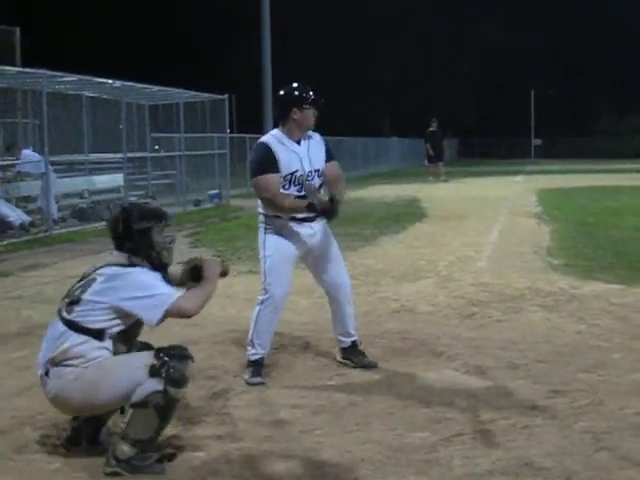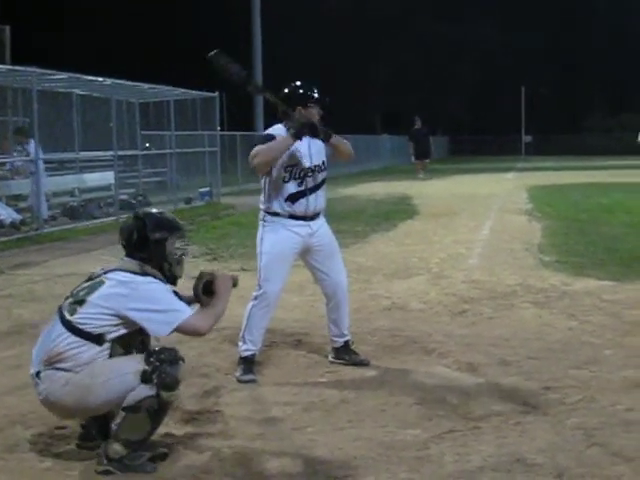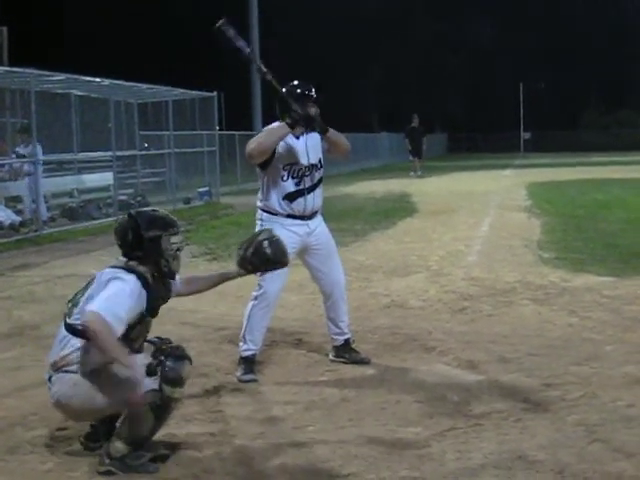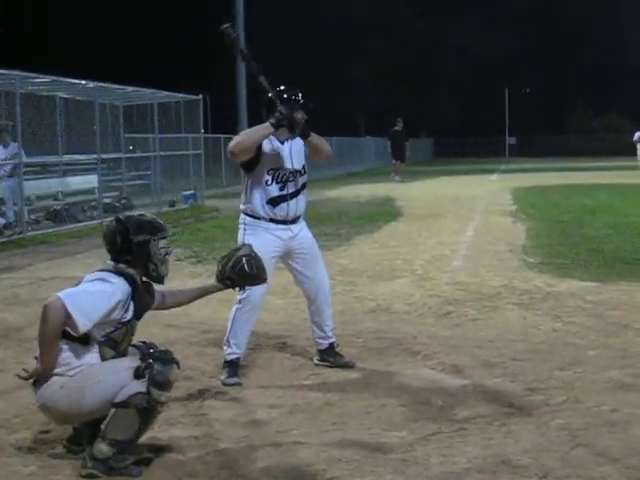
dt=0.5s
person 1, frame 1
left shoulder: (318, 141)
right shoulder: (266, 148)
left elbow: (336, 177)
right elbow: (269, 197)
left wrist: (333, 200)
right wrist: (310, 204)
left hip: (316, 228)
right hip: (280, 231)
left knee: (340, 286)
right knee: (273, 295)
left ankle: (348, 347)
right ankle: (255, 359)
person 1, frame 2
left shoulder: (318, 134)
right shoulder: (272, 137)
left elbow: (348, 153)
right elbow: (257, 163)
left wrist: (325, 136)
right wrist: (292, 135)
left hip: (316, 225)
right hip: (279, 227)
left knee: (337, 285)
right knee: (267, 291)
left ankle: (341, 346)
right ankle: (247, 356)
person 1, frame 3
left shoulder: (315, 134)
right shoulder: (273, 135)
left elbow: (344, 148)
right elbow: (252, 153)
left wrist: (322, 128)
right wrist: (289, 125)
left hip: (314, 224)
right hip: (277, 227)
left knee: (335, 284)
right knee: (267, 291)
left ankle: (341, 344)
right ankle: (247, 356)
person 1, frame 4
left shoulder: (298, 139)
right shoulder: (259, 142)
left elbow: (325, 153)
right elbow: (234, 149)
left wrist: (304, 132)
right wrist: (273, 124)
left hip: (297, 228)
right hip: (260, 230)
left knee: (320, 287)
right knee: (251, 295)
left ankle: (325, 348)
right ankle: (231, 360)
person 2, frame 1
left shoulder: (117, 266)
right shoulder: (131, 276)
right elbow: (188, 307)
right wrist: (210, 278)
left hip: (63, 371)
right hip: (70, 381)
left knee: (139, 356)
right knee: (175, 364)
left ankle: (86, 431)
right ankle: (127, 455)
person 2, frame 2
left shoulder: (124, 272)
right shoulder: (140, 286)
left elbow: (165, 300)
right elbow: (200, 325)
left wrist: (197, 297)
right wrist: (222, 293)
left hip: (57, 370)
right hip: (62, 384)
left knee: (137, 347)
right knee: (166, 366)
left ankle: (97, 430)
right ankle: (118, 454)
person 2, frame 3
left shoulder: (145, 276)
right shoulder: (127, 283)
left elbow: (185, 285)
right elbow: (93, 323)
left wrist: (235, 272)
right wrist: (130, 373)
left hip: (93, 377)
right hip: (72, 386)
left knee: (157, 351)
right knee: (172, 363)
left ankle: (103, 432)
right ankle: (121, 453)
person 2, frame 4
left shoulder: (131, 282)
right shoulder: (114, 286)
left elbow: (165, 299)
right elbow: (54, 308)
left wrist: (216, 286)
right wrist: (45, 369)
left hip: (77, 381)
right hip: (60, 389)
left knee: (144, 355)
right knee: (161, 367)
left ankle: (85, 435)
right ankle: (104, 456)
